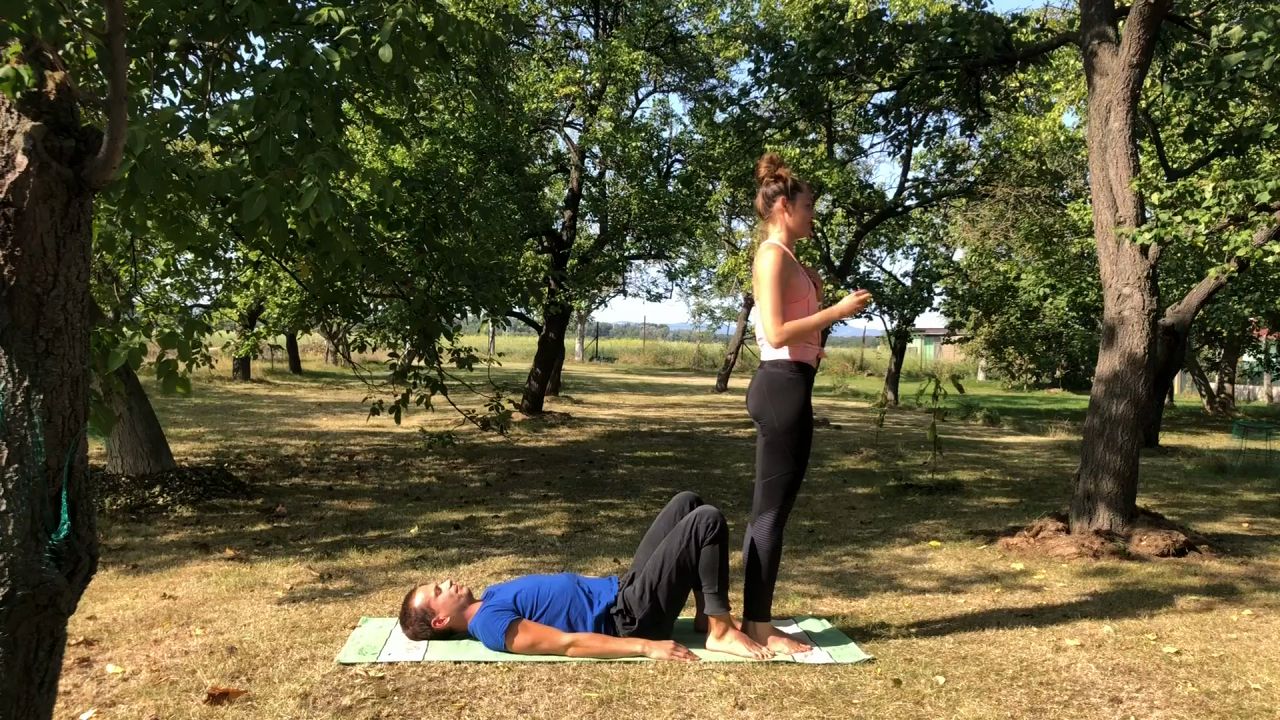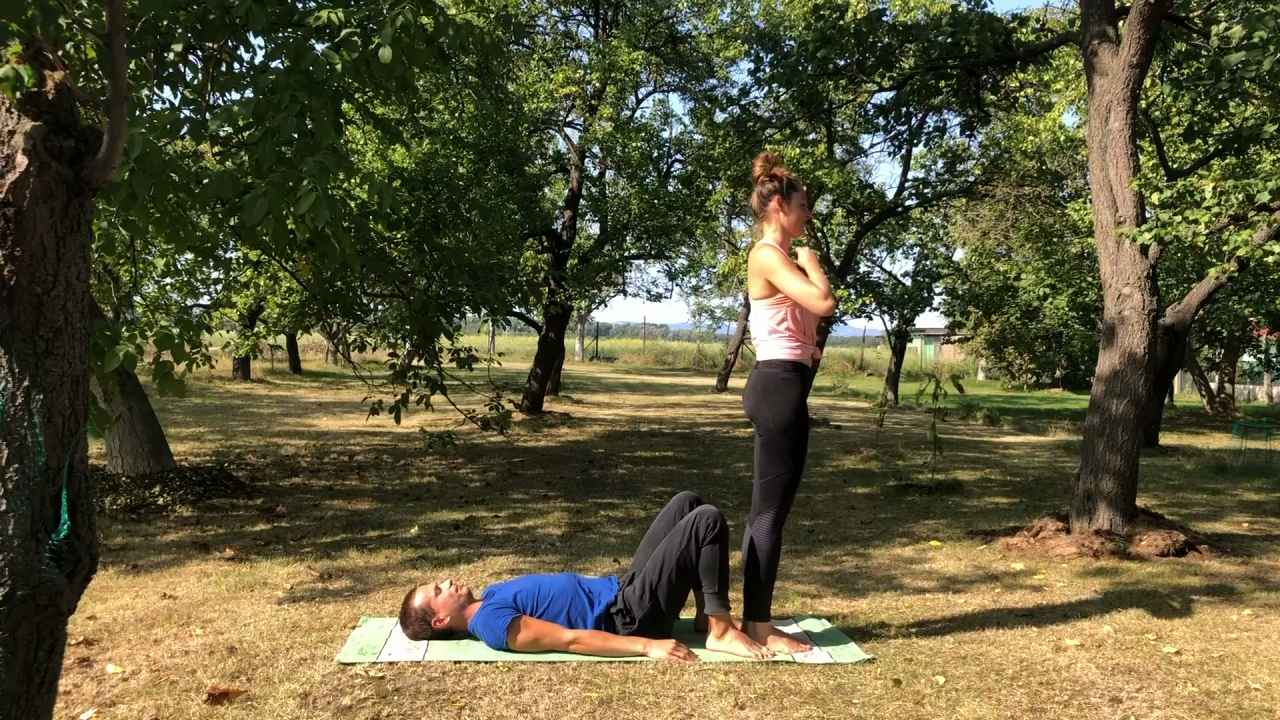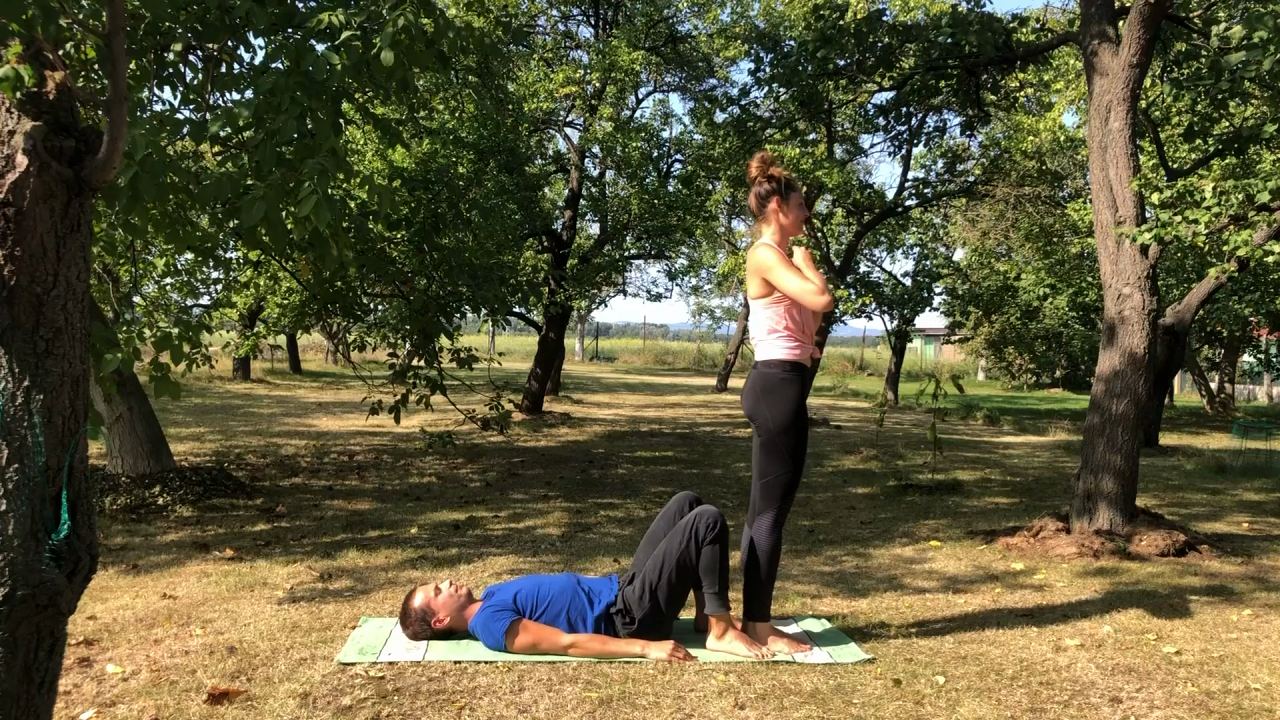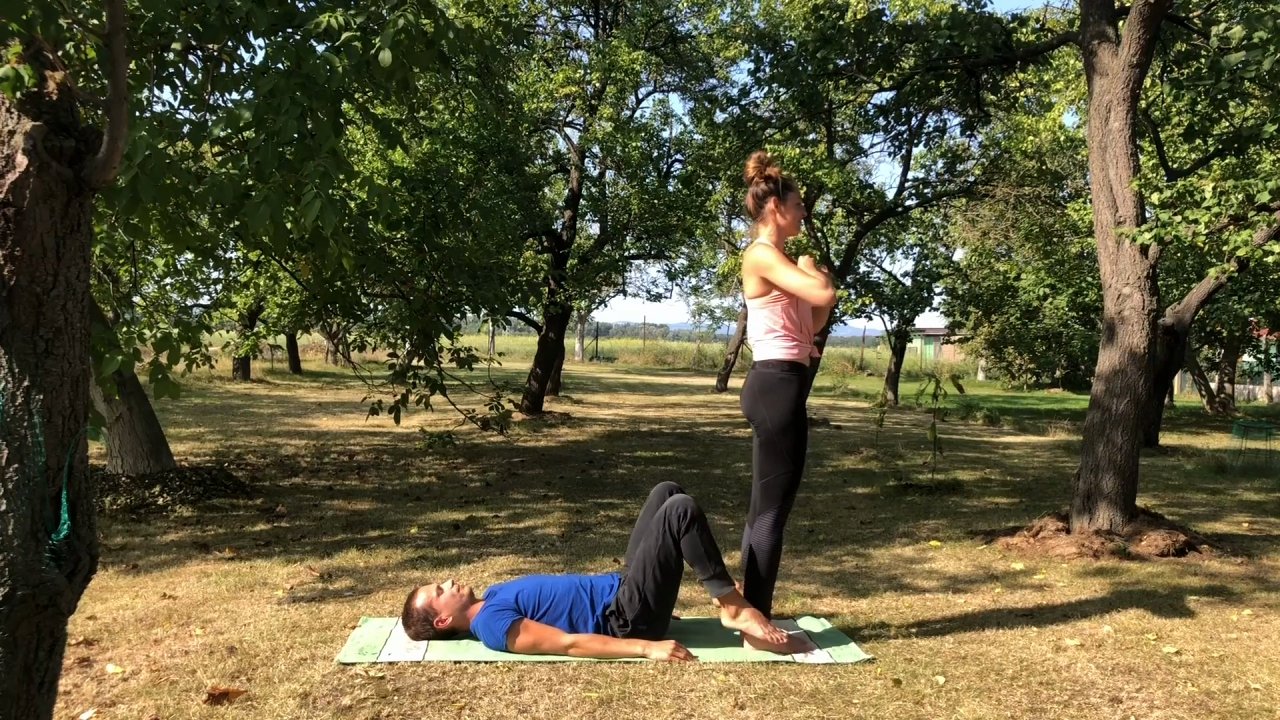
dt=0.3s
person 1, frame 1
left shoulder: (787, 258)
right shoulder: (773, 256)
right elbow: (776, 332)
left wrist: (819, 302)
right wrist: (837, 311)
left hip: (786, 385)
right hip: (783, 386)
left knee: (770, 509)
right knee: (772, 510)
left ankle: (755, 619)
right ankle: (759, 627)
person 1, frame 2
left shoulder: (782, 258)
right shoulder: (768, 256)
left elbow: (807, 320)
right elbow: (825, 304)
left wrist: (806, 265)
right wrist: (811, 261)
left hip: (781, 383)
right hip: (779, 384)
left knee: (767, 508)
right knee: (771, 510)
left ankle: (754, 619)
right ankle: (757, 626)
person 1, frame 3
left shoulder: (779, 257)
right shoulder: (766, 254)
left elbow: (810, 318)
right elbow: (822, 300)
left wrist: (803, 264)
right wrist: (806, 261)
left hip: (780, 383)
right hip: (779, 384)
left knee: (766, 509)
right knee: (771, 510)
left ankle: (755, 619)
right ankle: (758, 627)
person 1, frame 4
left shoulder: (776, 259)
right shoulder: (763, 255)
left elbow: (813, 319)
right elbow: (825, 294)
left wrist: (813, 277)
right wrist: (813, 269)
left hip: (779, 384)
right hip: (777, 385)
left knee: (765, 509)
right knee: (771, 510)
left ankle: (755, 616)
person 2, frame 1
left shoulder: (491, 597)
right shoulder: (490, 625)
right elbow: (569, 643)
right wrist: (646, 646)
left hip: (620, 589)
right hip: (631, 617)
left knee: (687, 503)
right knee: (707, 521)
left ankle: (707, 614)
right ankle: (720, 630)
person 2, frame 2
left shoulder: (490, 597)
right shoulder: (492, 624)
right elbow: (570, 639)
right wrist: (648, 646)
left hip: (621, 590)
right hip: (631, 617)
left knee: (688, 503)
right knee: (708, 521)
left ankle: (707, 613)
right ankle: (719, 630)
person 2, frame 3
left shoulder: (490, 597)
right shoulder: (490, 624)
right elbow: (568, 643)
right wrist: (646, 647)
left hip: (620, 588)
right hip: (630, 616)
left knee: (687, 503)
right knee: (707, 521)
left ankle: (707, 612)
right ankle: (720, 630)
person 2, frame 4
left shoulder: (494, 597)
right shoulder: (492, 625)
right elbow: (570, 644)
right wrist: (647, 648)
left hip: (618, 588)
right hip: (628, 618)
left knee: (667, 493)
right knee: (680, 509)
left ankle: (726, 594)
right ankle: (733, 606)
